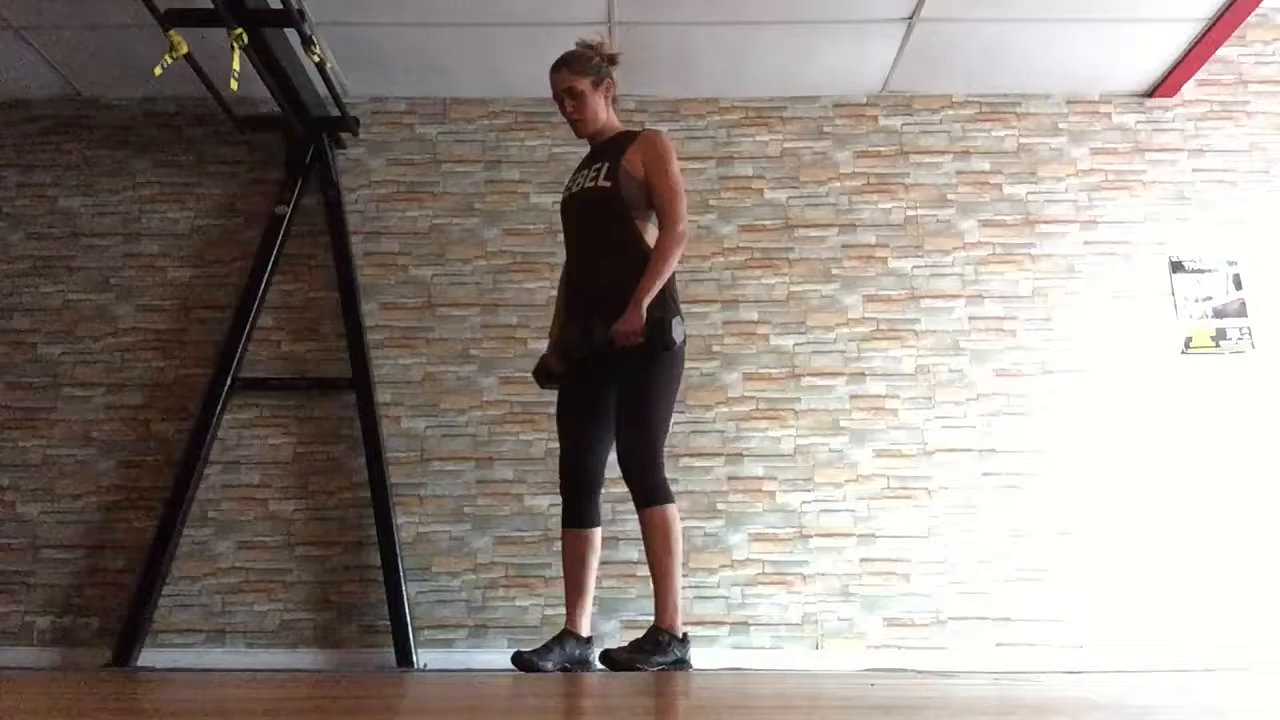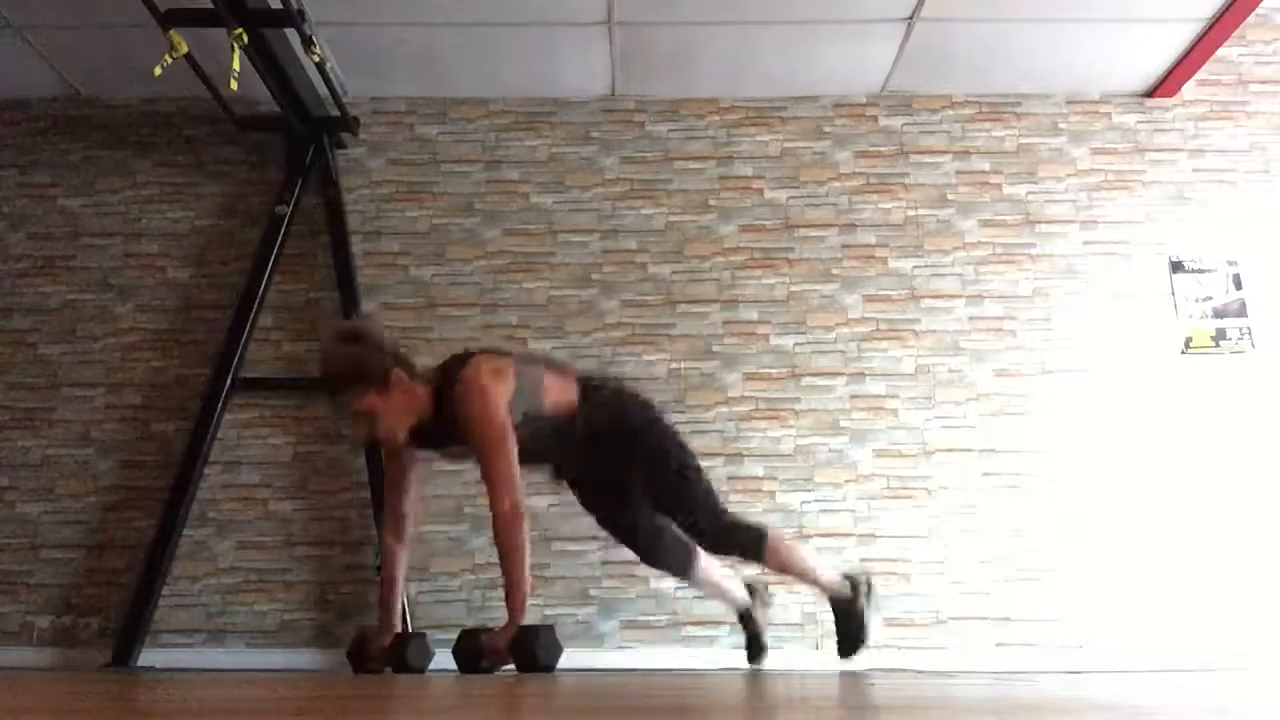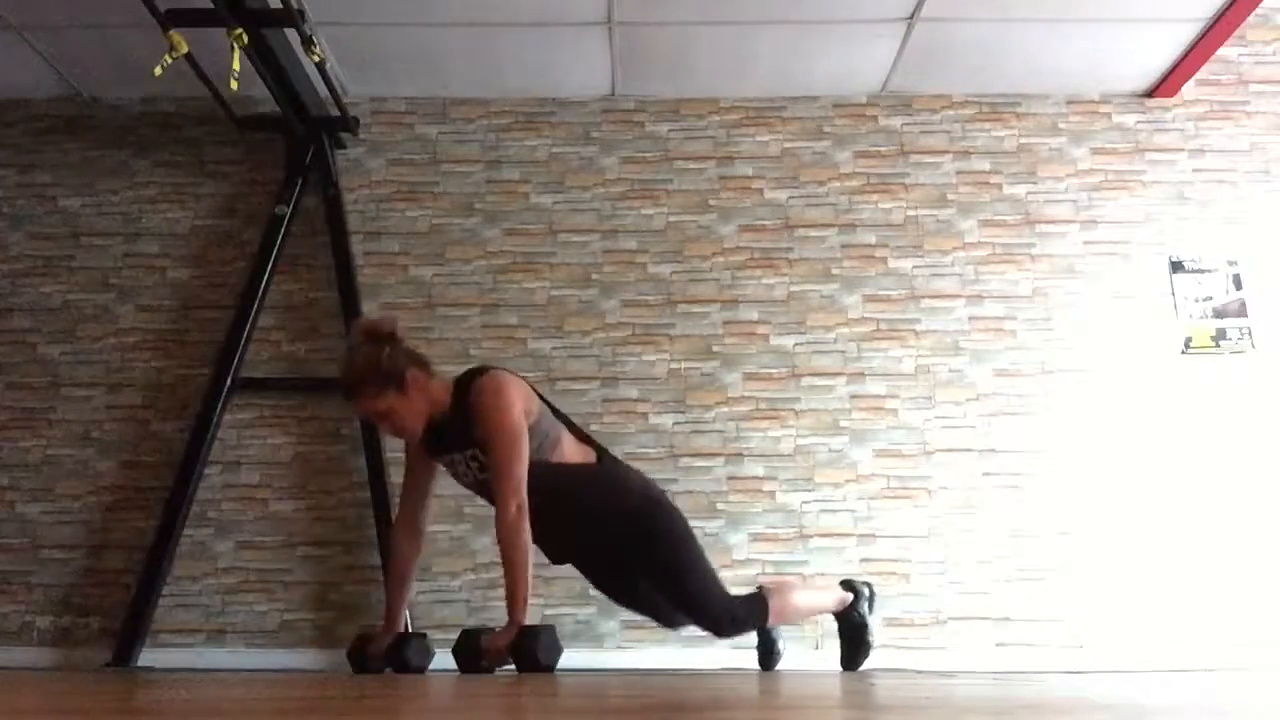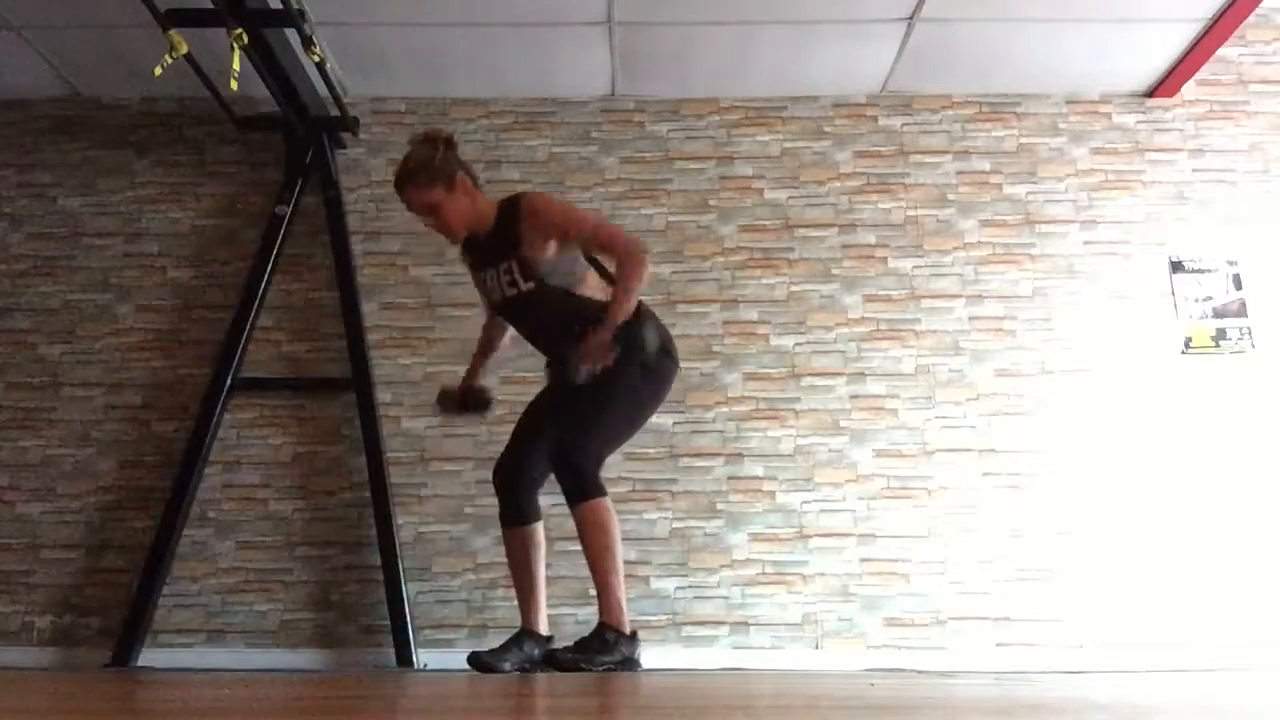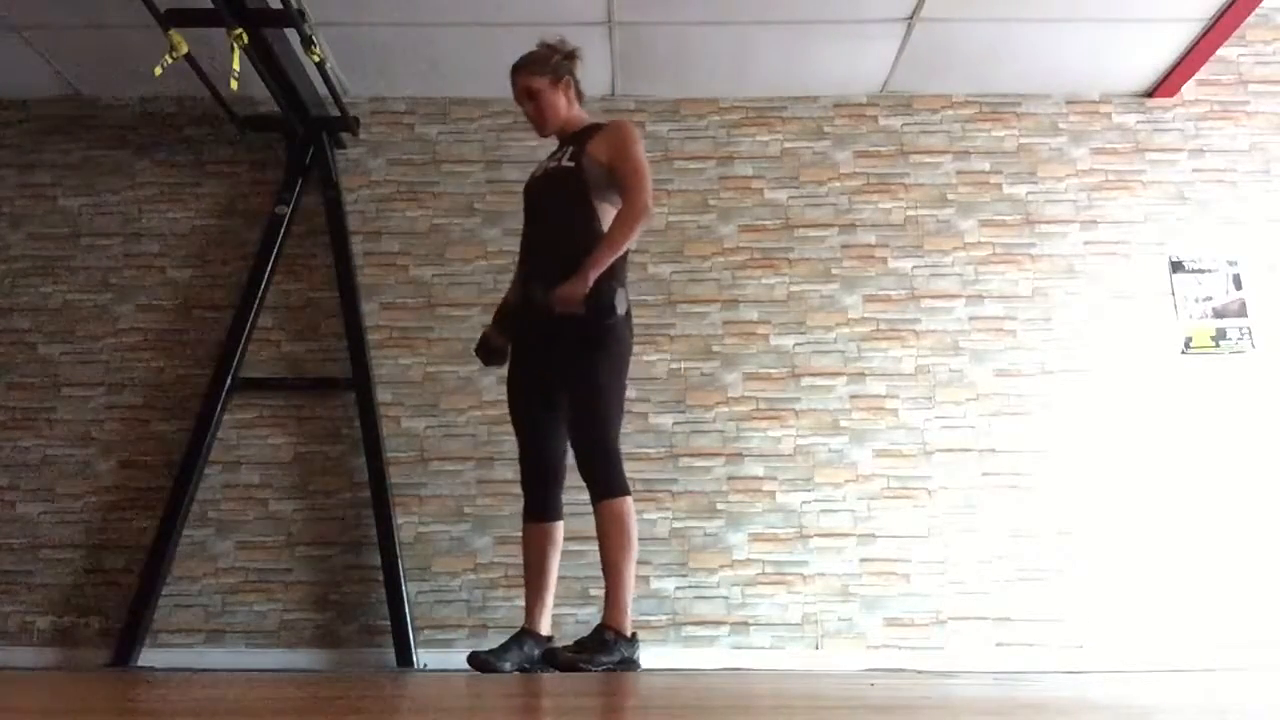
dt=1s
person 1, frame 1
left shoulder: (647, 146)
right shoulder: (584, 169)
left elbow: (676, 232)
left wrist: (638, 308)
right wrist: (557, 335)
left hip: (642, 329)
right hip: (590, 336)
left knee: (641, 467)
right knee: (578, 477)
left ankle: (670, 634)
right ankle: (576, 636)
person 1, frame 2
left shoulder: (470, 387)
right shoulder: (404, 425)
left elbow: (509, 507)
right elbow: (394, 528)
left wrist: (516, 623)
right wrist: (388, 626)
left hip: (617, 422)
right hip: (587, 443)
left knee: (716, 529)
right knee: (651, 545)
left ankle: (843, 587)
right ankle: (745, 598)
person 1, frame 3
left shoulder: (492, 394)
right shoulder: (426, 429)
left elbow: (513, 508)
right elbow: (408, 528)
left wrist: (517, 624)
right wrist: (392, 626)
left hip: (623, 510)
right hip: (576, 531)
left knee: (720, 615)
right knee: (673, 611)
left ankle: (849, 600)
right ankle: (764, 625)
person 1, frame 4
left shoulder: (535, 213)
right shoulder: (473, 250)
left elbow: (634, 256)
left wrist: (607, 334)
right wrist: (473, 374)
left hip: (635, 356)
right hip: (580, 370)
left knee: (573, 457)
right knee: (513, 474)
left ankle: (618, 636)
right ankle: (534, 635)
person 1, frame 5
left shoulder: (614, 135)
right shoulder: (552, 162)
left elbow: (639, 205)
left wrist: (586, 277)
right wrist: (505, 309)
left hip: (590, 318)
right hip: (536, 325)
left knee: (597, 461)
right knee: (539, 477)
left ankle: (618, 634)
right ankle: (535, 635)
